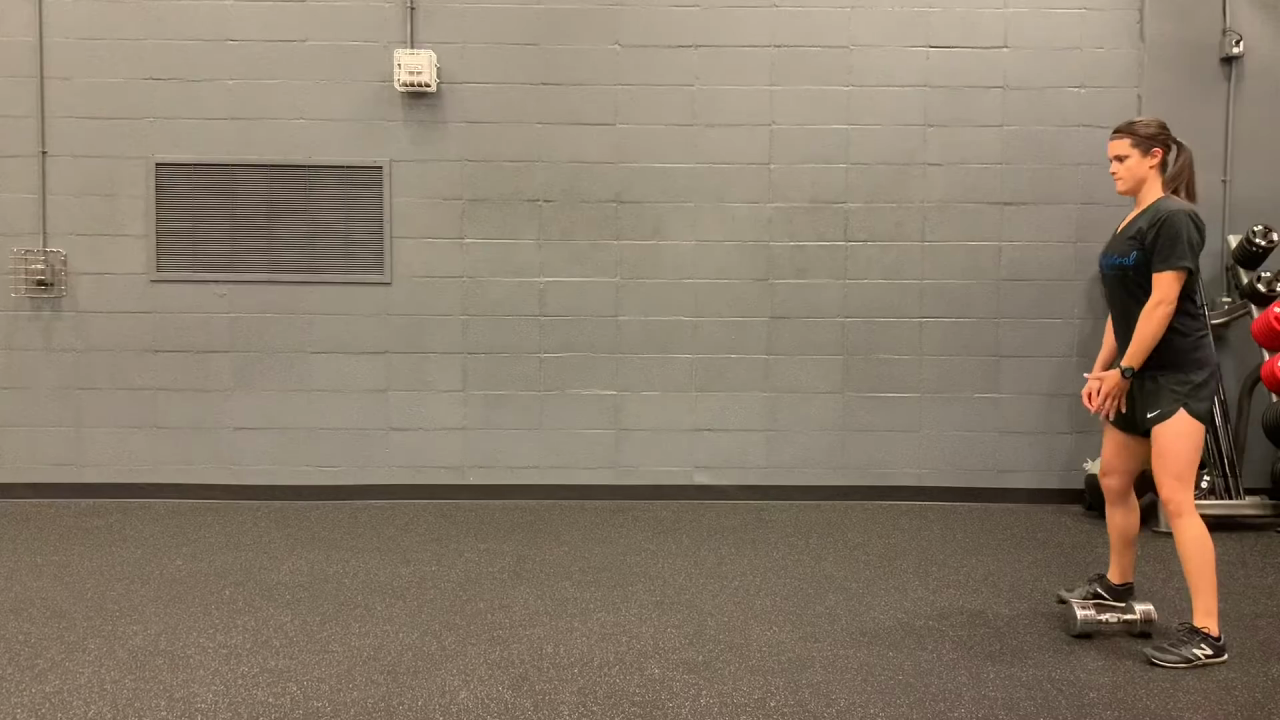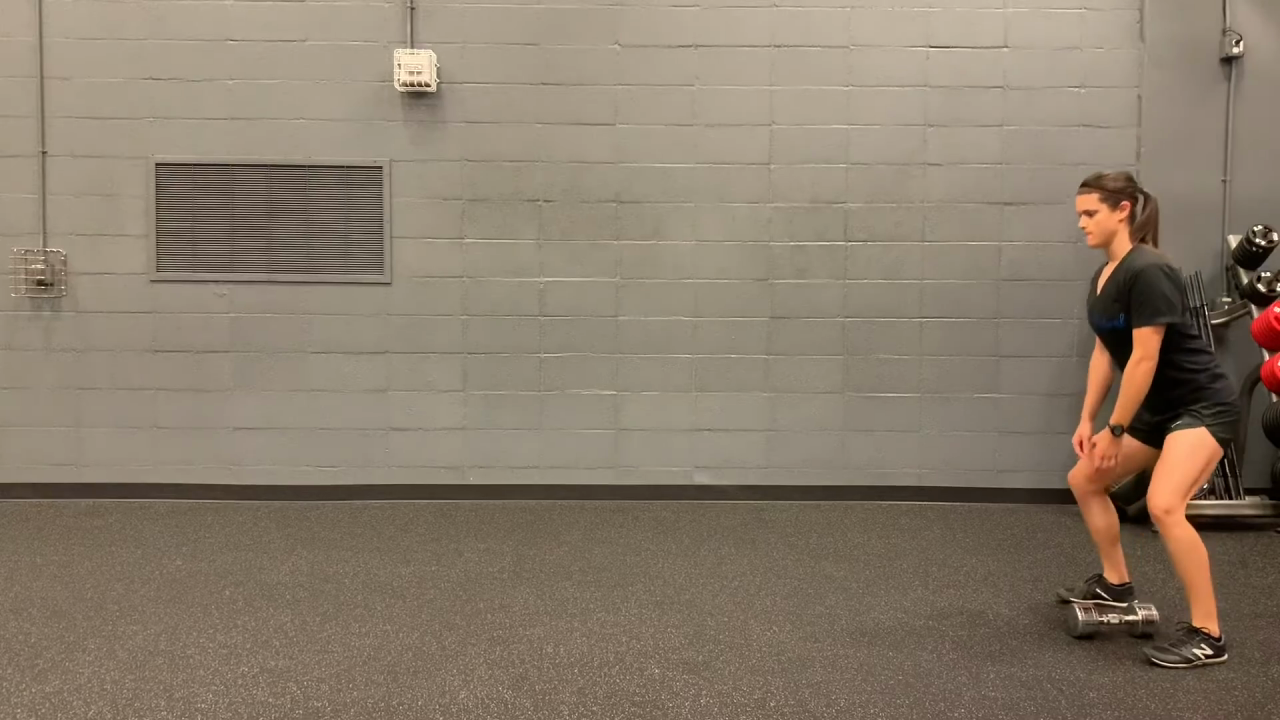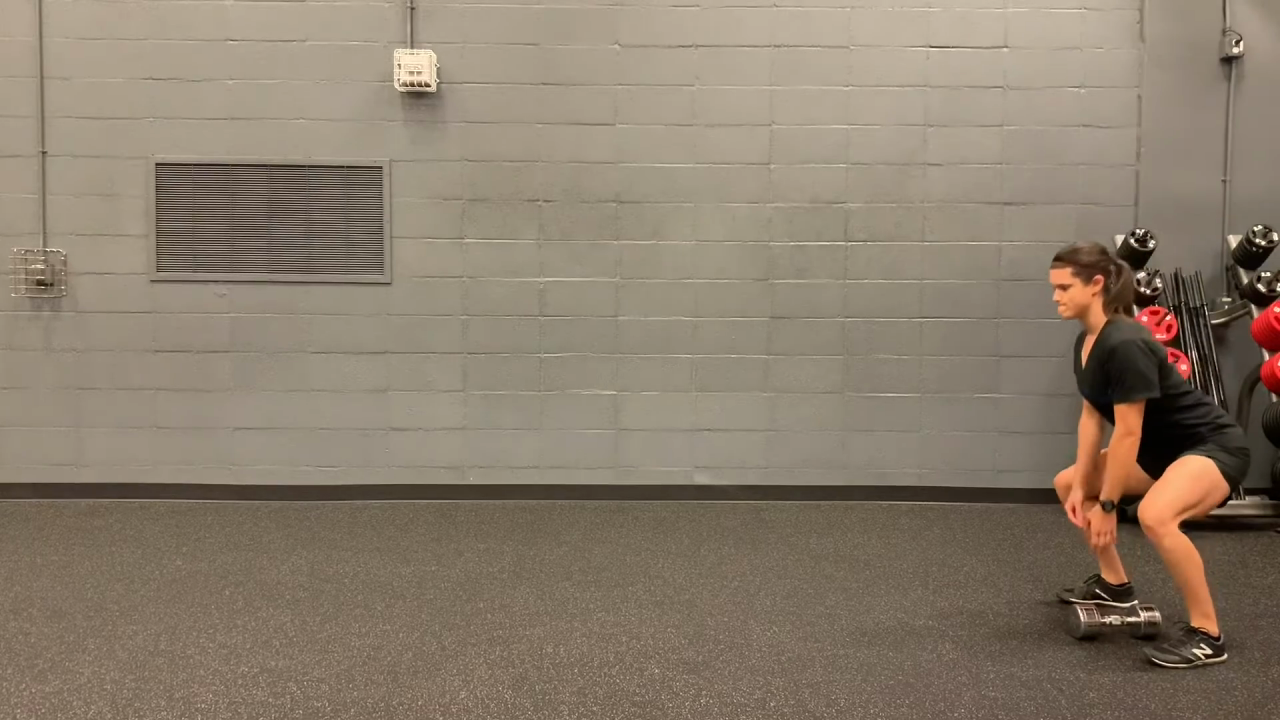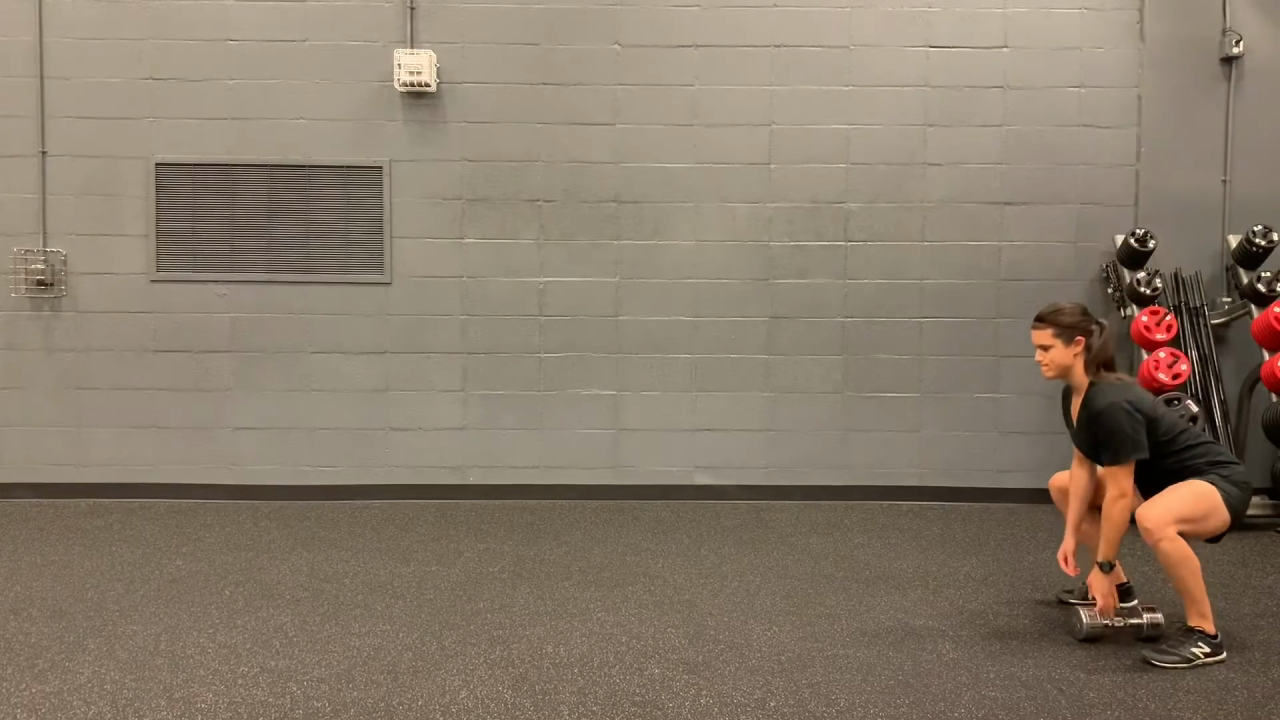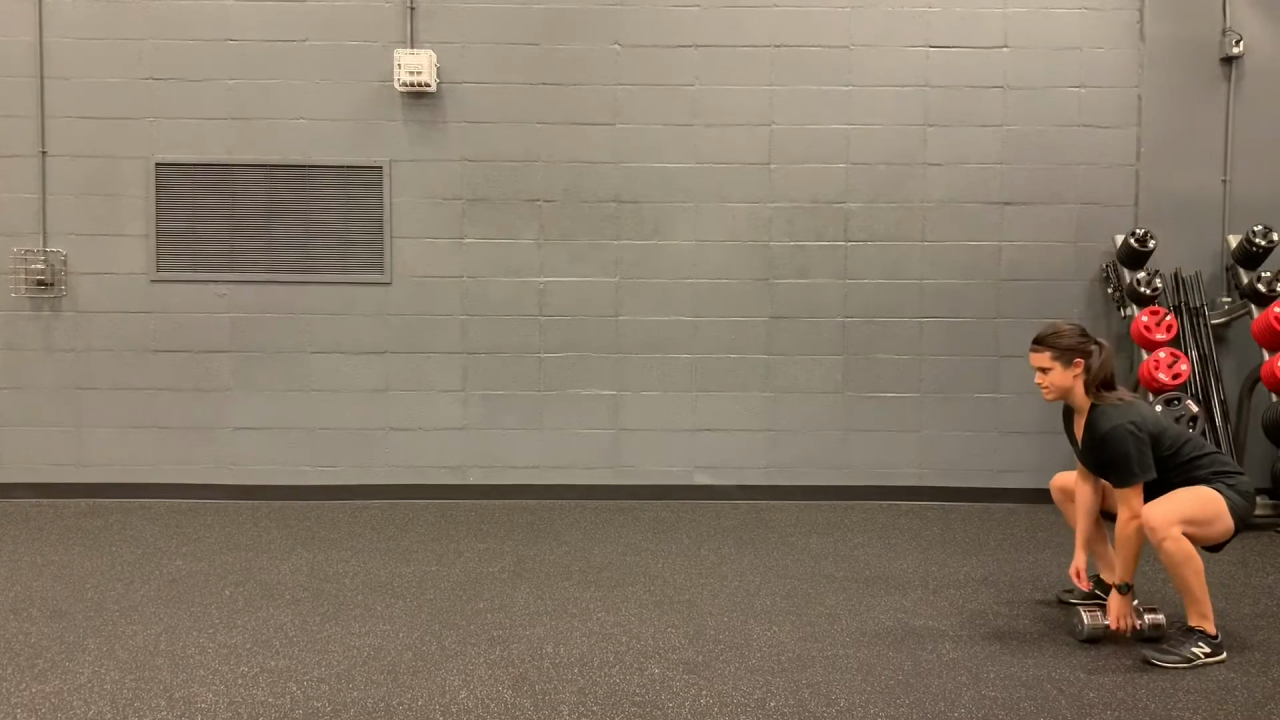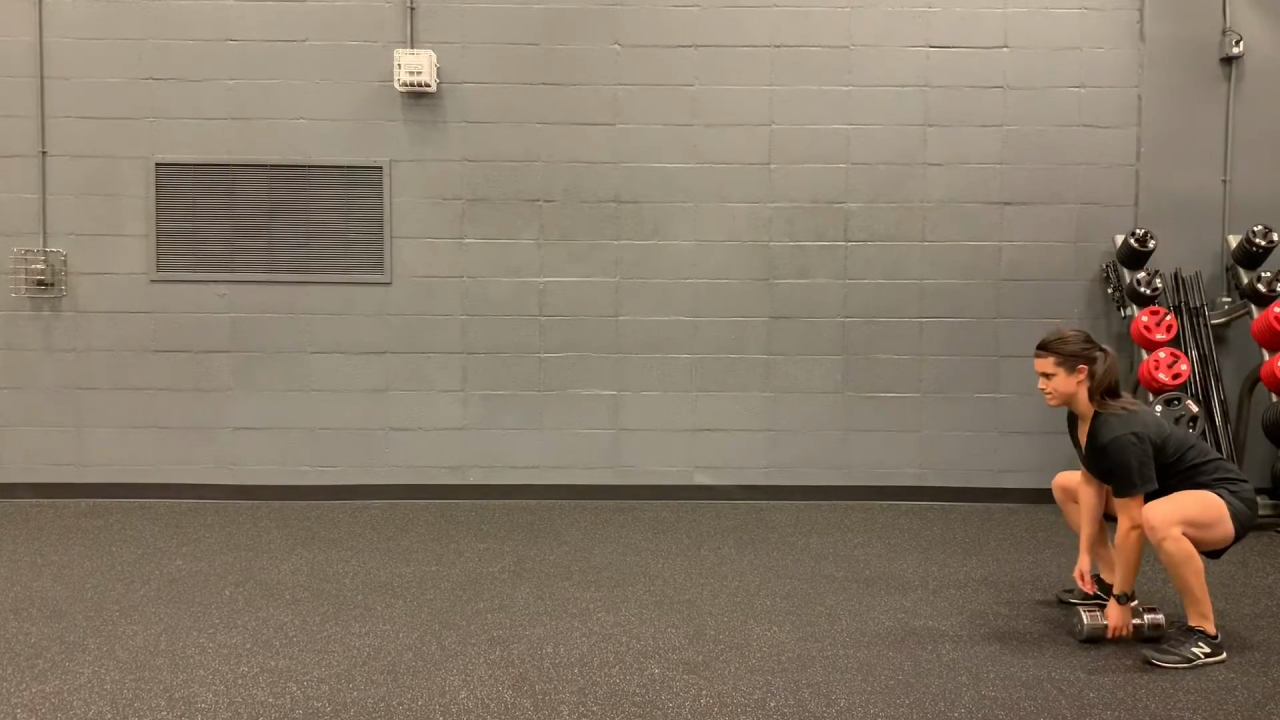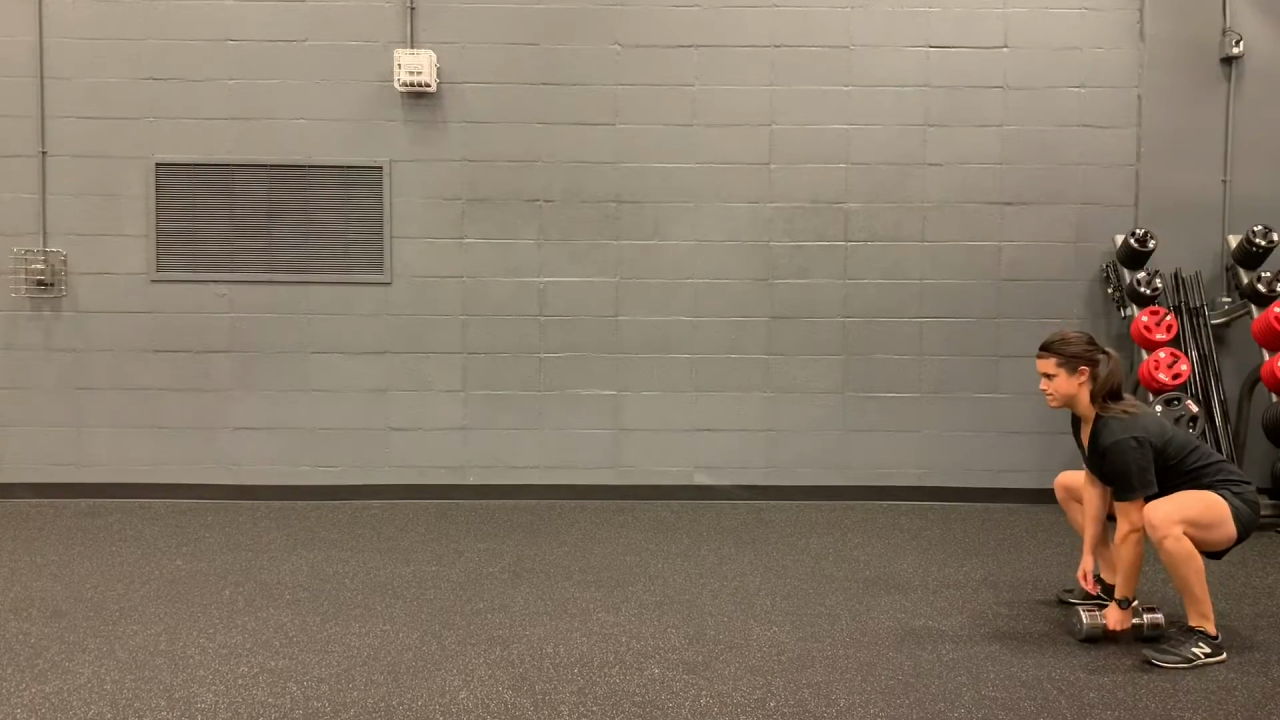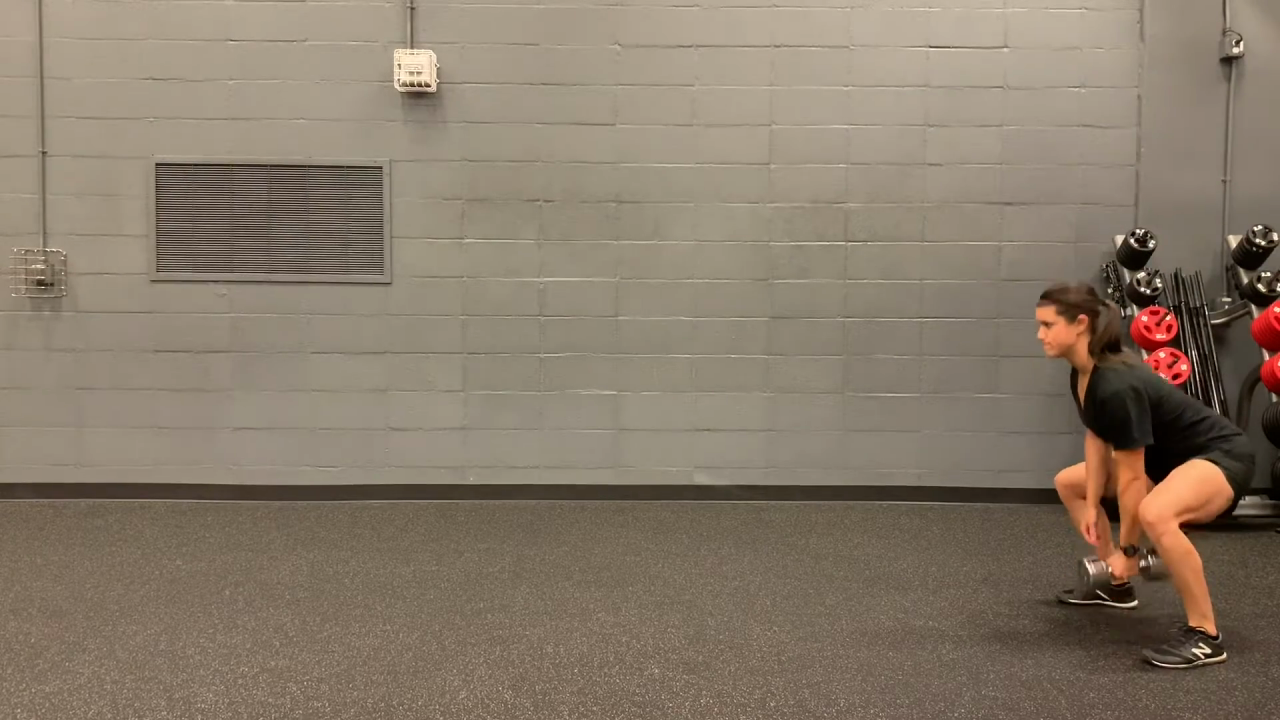
dt=0.4s
person 1, frame 1
left shoulder: (1175, 218)
right shoulder: (1132, 221)
left elbow: (1163, 304)
left wrist: (1122, 371)
right wrist: (1100, 369)
left hip: (1177, 377)
right hip: (1137, 376)
left knee: (1175, 498)
right knee: (1113, 484)
left ankle: (1207, 634)
right ankle: (1117, 585)
person 1, frame 2
left shoulder: (1148, 271)
right shoulder: (1103, 276)
left elbow: (1145, 359)
right elbow: (1104, 351)
left wrist: (1115, 433)
right wrist: (1087, 420)
left hip: (1202, 404)
right hip: (1157, 407)
left knee: (1163, 504)
right knee: (1084, 479)
left ankle: (1207, 634)
right ankle: (1115, 584)
person 1, frame 3
left shoulder: (1126, 345)
right shoulder: (1085, 342)
left elbow: (1129, 434)
right elbow: (1092, 416)
left wrist: (1106, 507)
right wrist: (1080, 486)
left hip: (1213, 446)
right hip: (1163, 448)
left knee: (1155, 515)
right knee: (1067, 485)
left ankle: (1206, 634)
right ankle: (1114, 583)
person 1, frame 4
left shoulder: (1112, 404)
right shoulder: (1073, 395)
left elbow: (1120, 495)
right elbow: (1083, 466)
left wrist: (1103, 568)
right wrist: (1070, 535)
left hip: (1218, 482)
right hip: (1160, 479)
left knee: (1152, 519)
right knee: (1061, 486)
left ankle: (1204, 634)
right ankle: (1118, 587)
person 1, frame 5
left shoulder: (1117, 425)
right shoulder: (1075, 412)
left elbow: (1131, 516)
right elbow: (1088, 480)
left wrist: (1124, 593)
right wrist: (1081, 550)
left hip: (1222, 492)
right hip: (1166, 487)
left knee: (1157, 519)
right knee: (1062, 486)
left ankle: (1204, 634)
right ankle: (1106, 581)
person 1, frame 6
left shoulder: (1119, 434)
right shoulder: (1080, 416)
left elbow: (1131, 526)
right elbow: (1092, 483)
left wrist: (1121, 602)
right wrist: (1085, 553)
left hip: (1225, 499)
right hip: (1168, 490)
left knee: (1158, 519)
right knee: (1064, 486)
left ankle: (1204, 634)
right ankle: (1108, 582)
person 1, frame 7
left shoulder: (1121, 436)
right shoulder: (1085, 418)
left elbow: (1130, 528)
right elbow: (1095, 483)
left wrist: (1122, 604)
right wrist: (1089, 553)
left hip: (1228, 502)
right hip: (1174, 492)
left knee: (1158, 518)
right knee: (1066, 485)
left ankle: (1204, 634)
right ankle: (1108, 582)
person 1, frame 8
left shoulder: (1117, 386)
right shoulder: (1081, 374)
left elbow: (1132, 479)
right elbow: (1096, 441)
left wrist: (1127, 550)
right wrist: (1092, 506)
left hip: (1221, 456)
right hip: (1167, 457)
left knee: (1155, 514)
right knee: (1068, 483)
left ankle: (1205, 634)
right ankle: (1114, 584)
